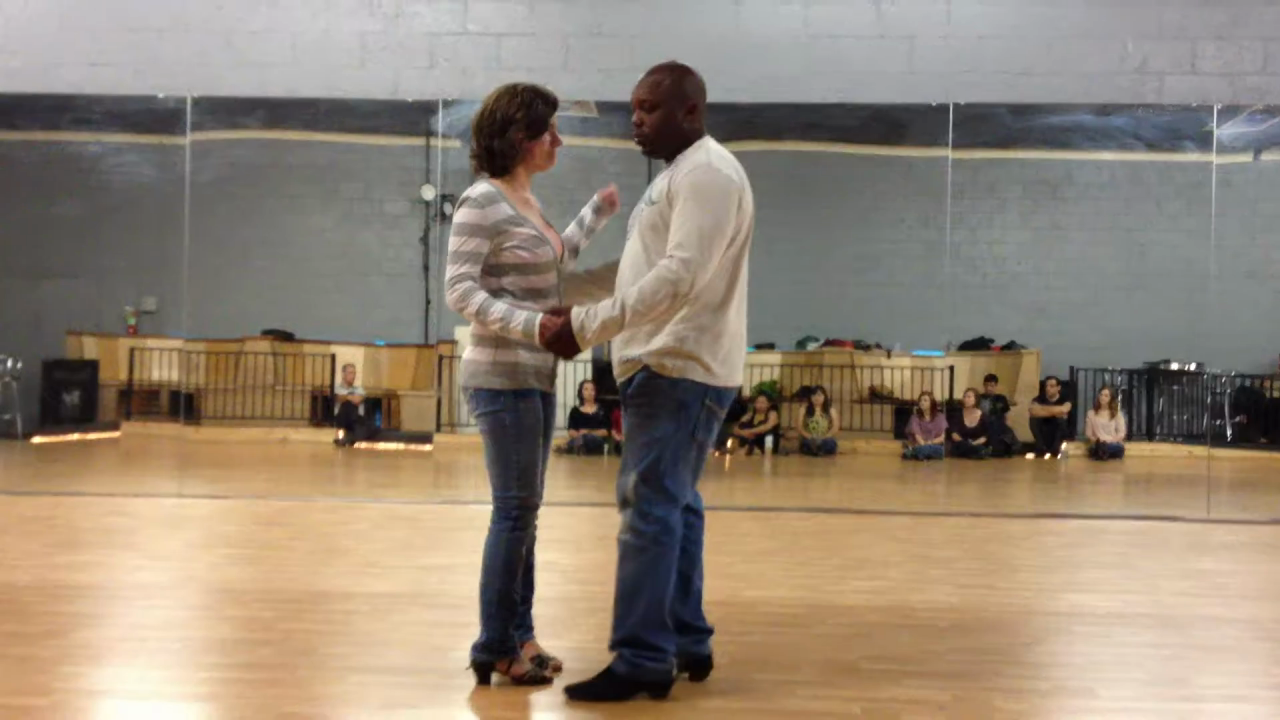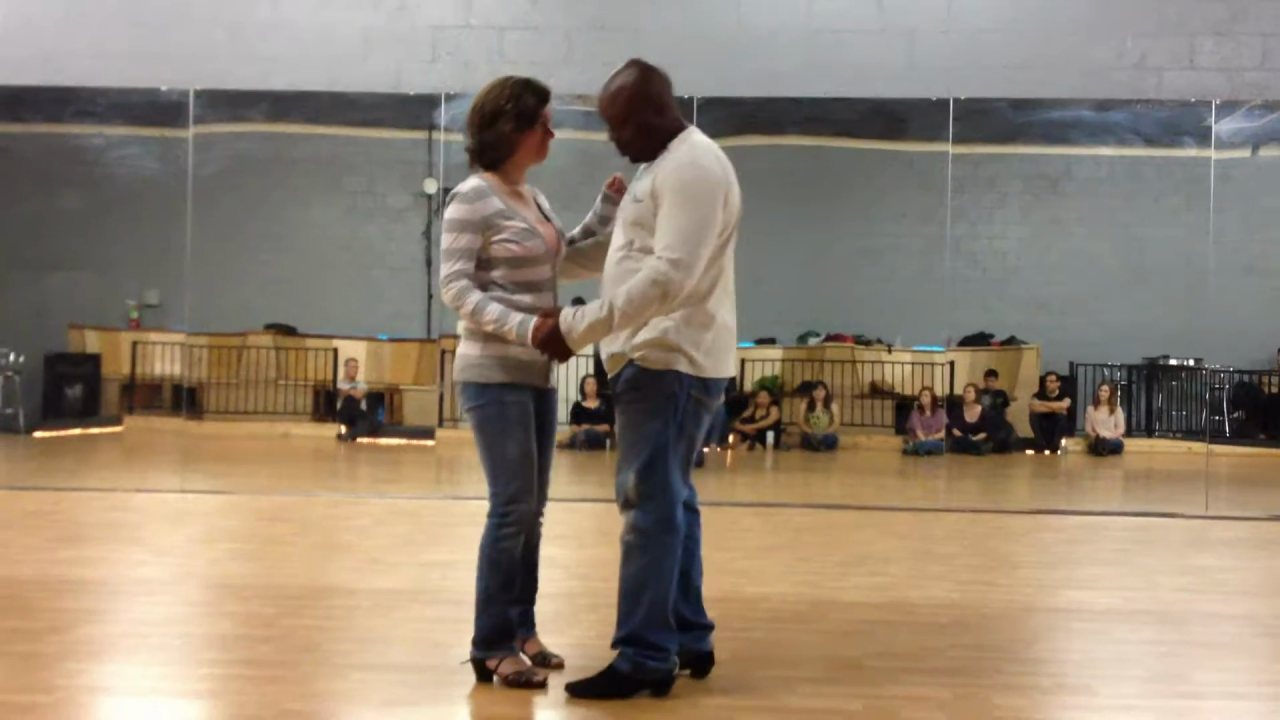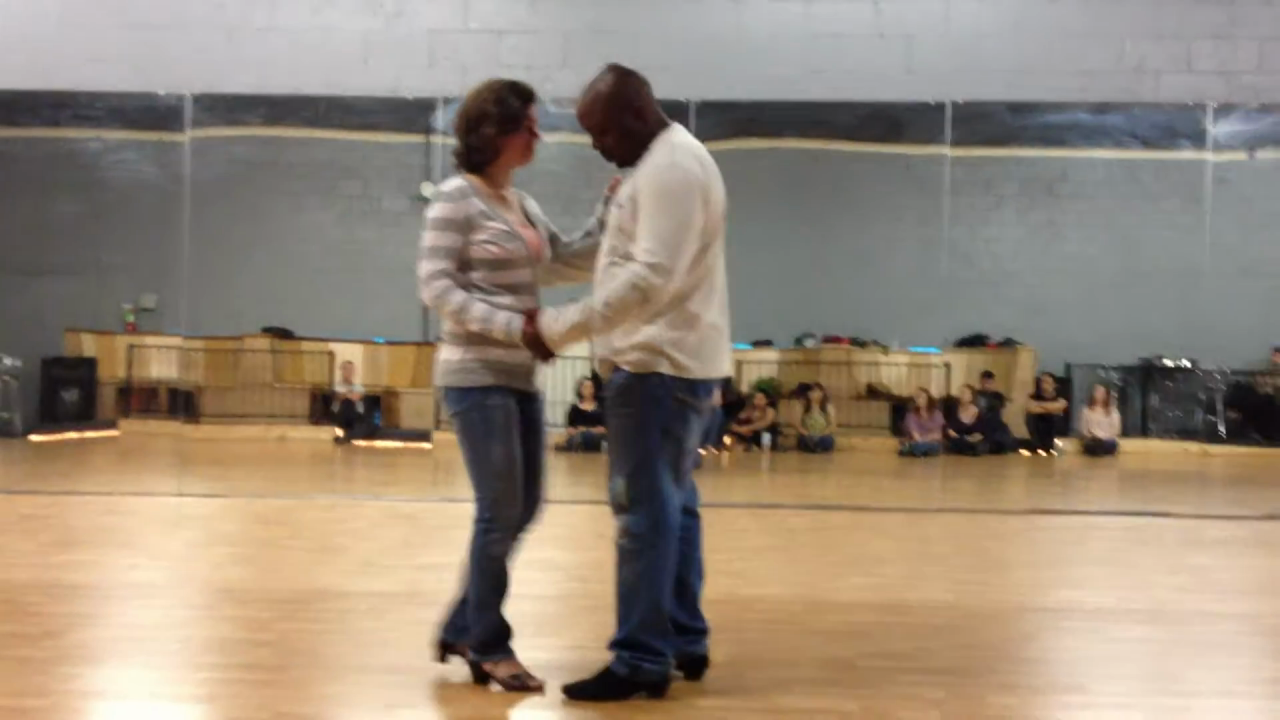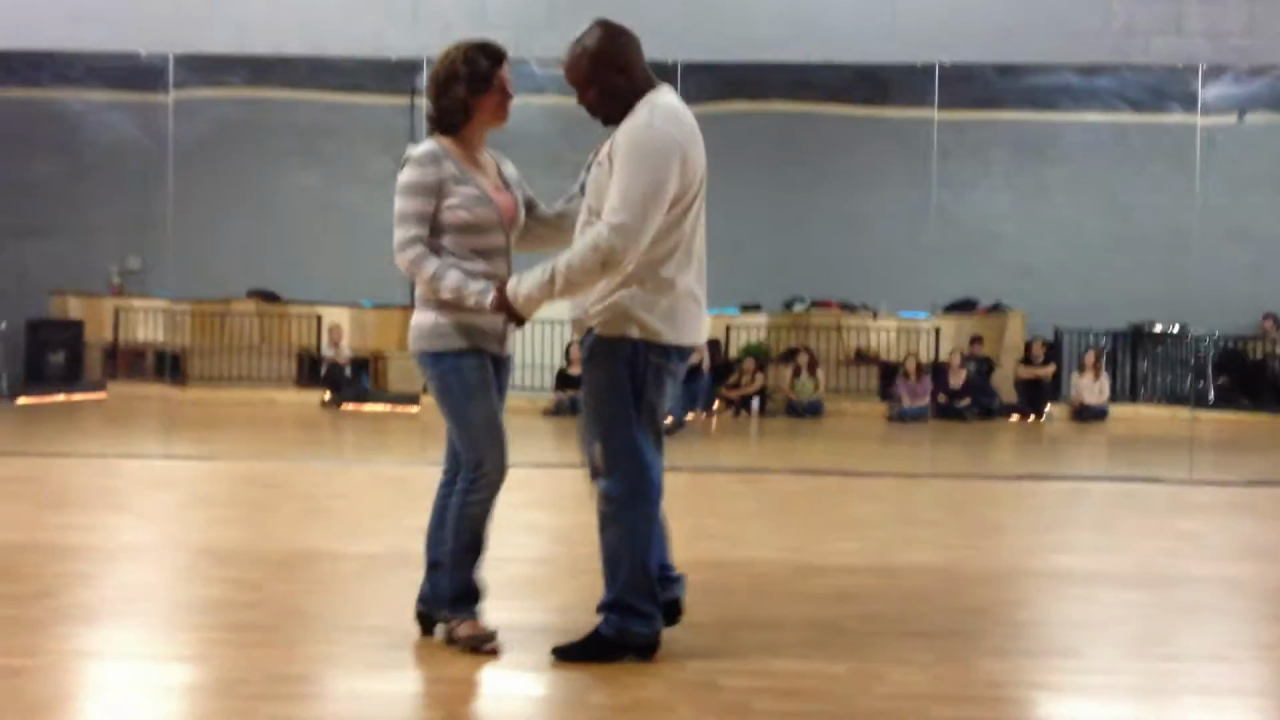
dt=0.3s
person 1, frame 1
left shoulder: (707, 172)
right shoulder: (678, 176)
left elbow: (679, 278)
left wrist: (583, 324)
right wrist: (585, 323)
left hip: (681, 368)
right hip: (665, 365)
left knee: (648, 505)
right knee: (673, 505)
left ankle: (644, 658)
right ankle: (687, 644)
person 1, frame 2
left shoulder: (692, 166)
right shoulder: (666, 166)
left elbow: (670, 275)
left wrist: (576, 327)
right wrist: (580, 326)
left hip: (671, 361)
right hip: (662, 358)
left knee: (649, 504)
right knee: (670, 502)
left ankle: (645, 657)
right ankle: (687, 638)
person 1, frame 3
left shoulder: (672, 167)
right shoulder: (659, 163)
left elbow: (651, 280)
left wrist: (557, 327)
right wrist: (561, 323)
left hip: (660, 363)
right hip: (663, 360)
left knee: (643, 508)
right knee: (670, 504)
left ankle: (643, 660)
right ankle: (684, 640)
person 1, frame 4
left shoulder: (654, 131)
right shoulder: (649, 122)
left elbow: (616, 242)
left wrist: (526, 292)
right wrist: (537, 289)
left hip: (639, 326)
right hip: (633, 322)
left knee: (623, 473)
right knee: (625, 468)
left ankle: (631, 622)
right ankle: (656, 590)
person 2, frame 1
left shoulder: (528, 202)
right shoulder: (482, 202)
right elbow: (460, 289)
left wrist: (593, 217)
right wrist: (531, 325)
left hip: (535, 376)
right hip: (503, 377)
left knee: (524, 509)
right knee: (515, 509)
left ankle: (517, 634)
right ankle: (495, 647)
person 2, frame 2
left shoulder: (533, 199)
right shoulder: (472, 197)
left elbow: (572, 261)
right elbow: (454, 287)
left wrist: (609, 207)
right wrist: (522, 327)
left hip: (535, 375)
right hip: (494, 373)
left knee: (529, 506)
right knee: (513, 506)
left ankle: (518, 628)
right ankle: (492, 644)
person 2, frame 3
left shoulder: (524, 205)
right shoulder: (455, 198)
left elbow: (567, 265)
right elbow: (435, 286)
left wrist: (609, 216)
right wrist: (508, 324)
left hip: (519, 377)
right hip: (475, 376)
left knee: (520, 506)
right knee: (499, 509)
left ankle: (462, 627)
right ankle: (488, 646)
person 2, frame 4
left shoulder: (499, 165)
right shoulder: (428, 161)
left elbow: (544, 229)
right elbow: (410, 249)
right wrist: (475, 295)
left hip: (487, 337)
right hip: (449, 336)
left knee: (467, 468)
right knee: (483, 464)
left ankle: (437, 598)
right ankle: (453, 601)
